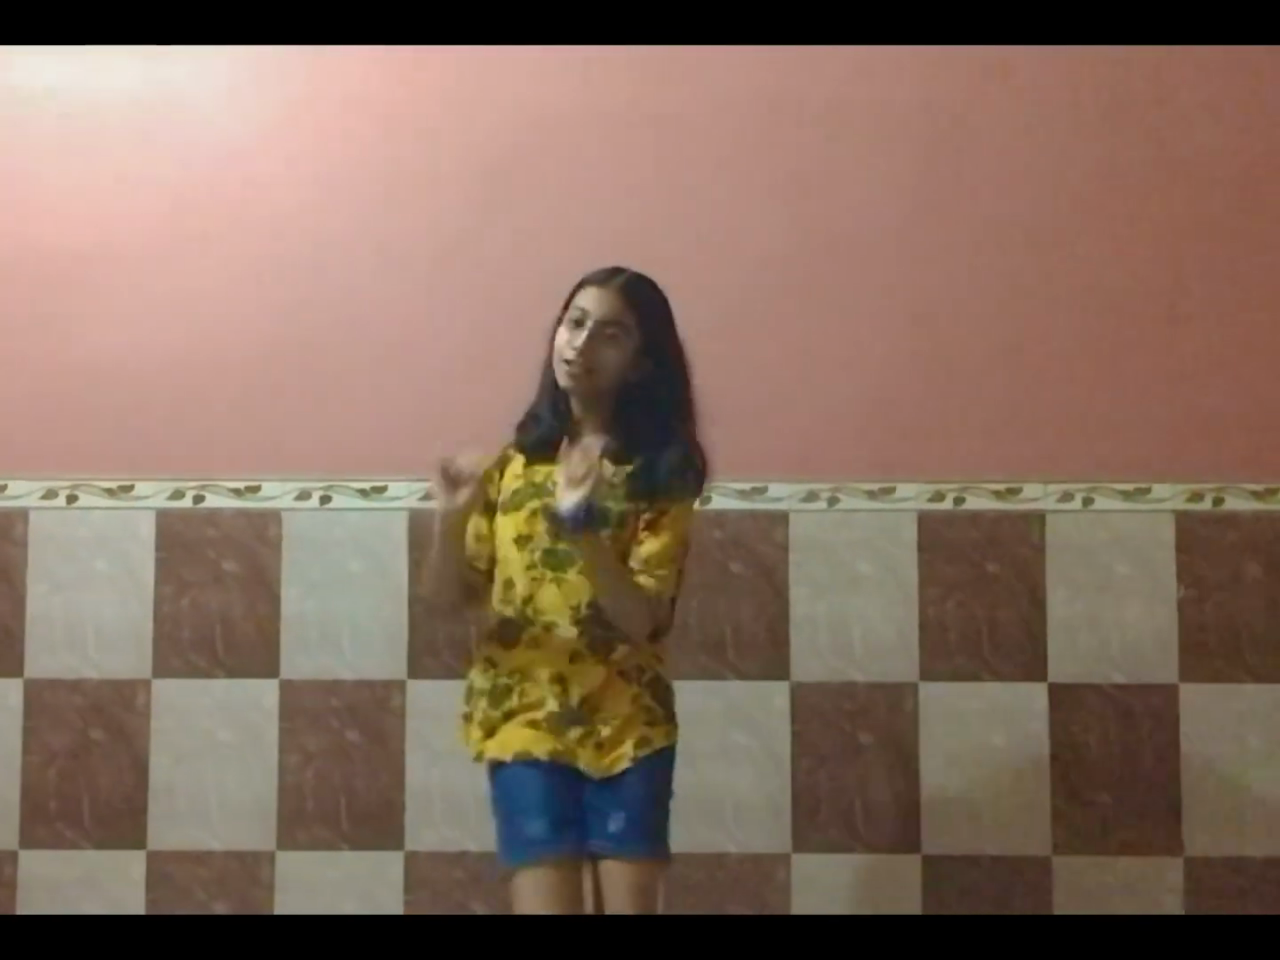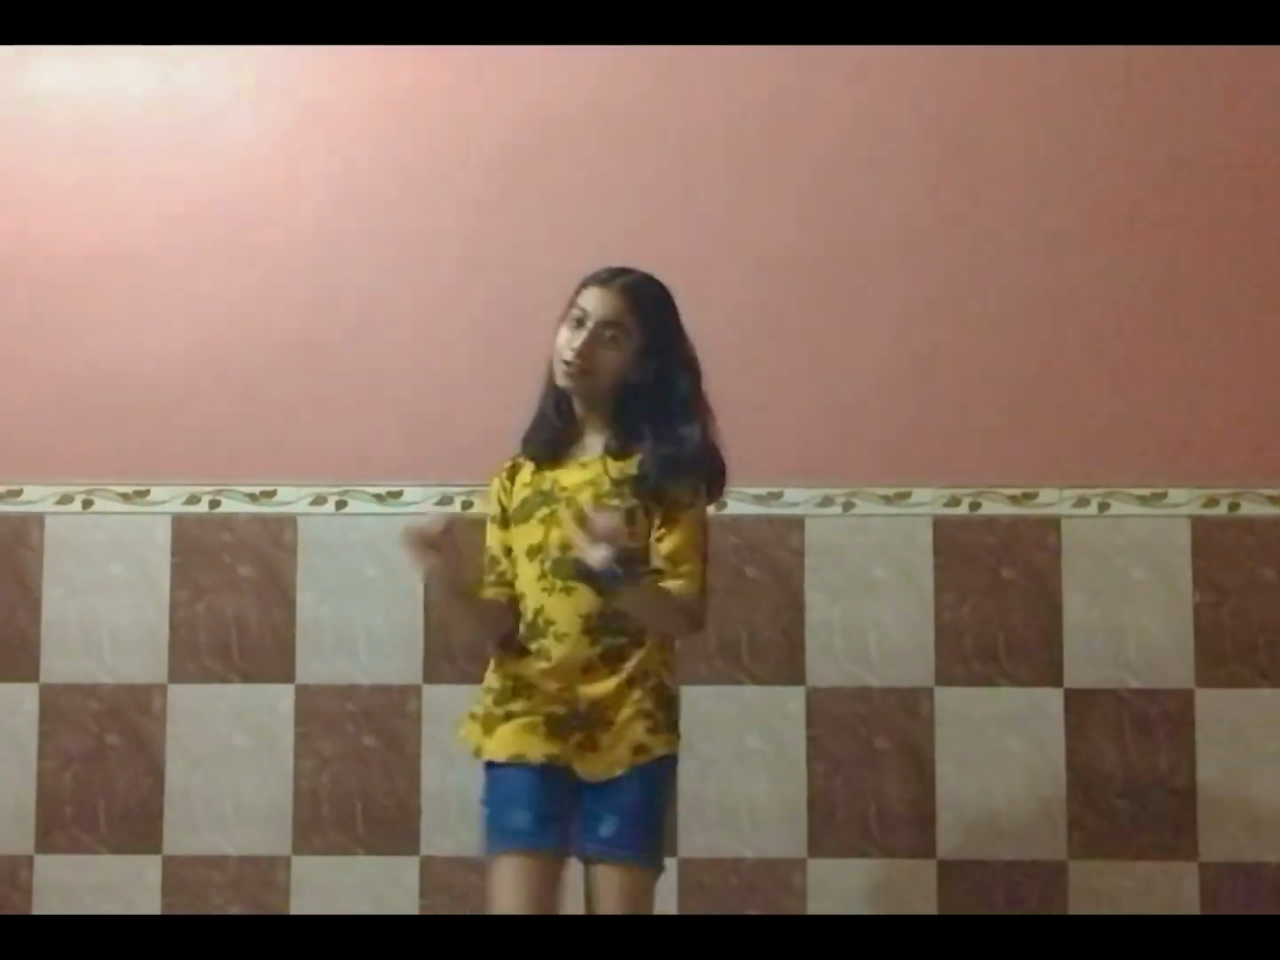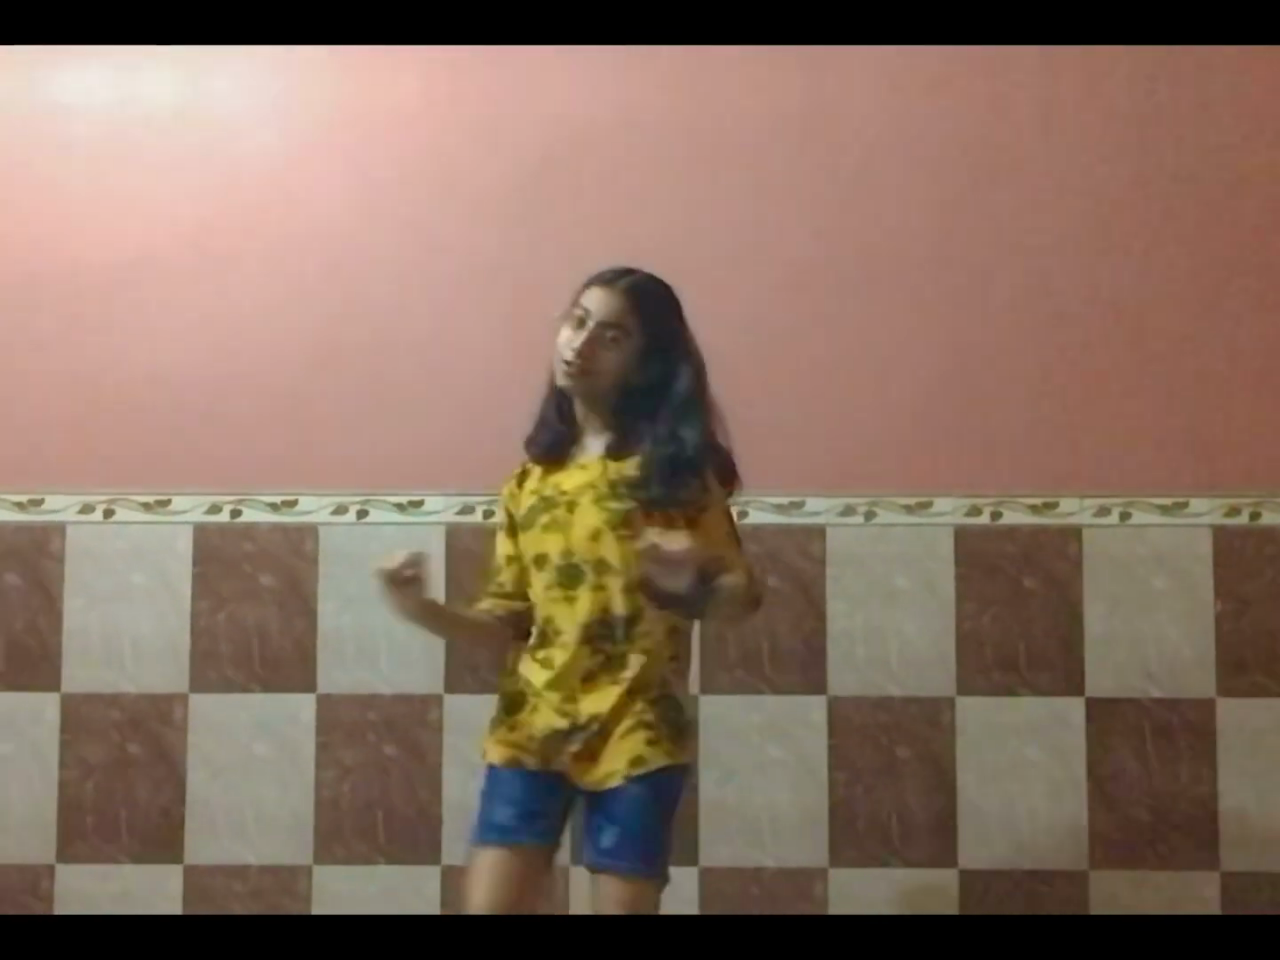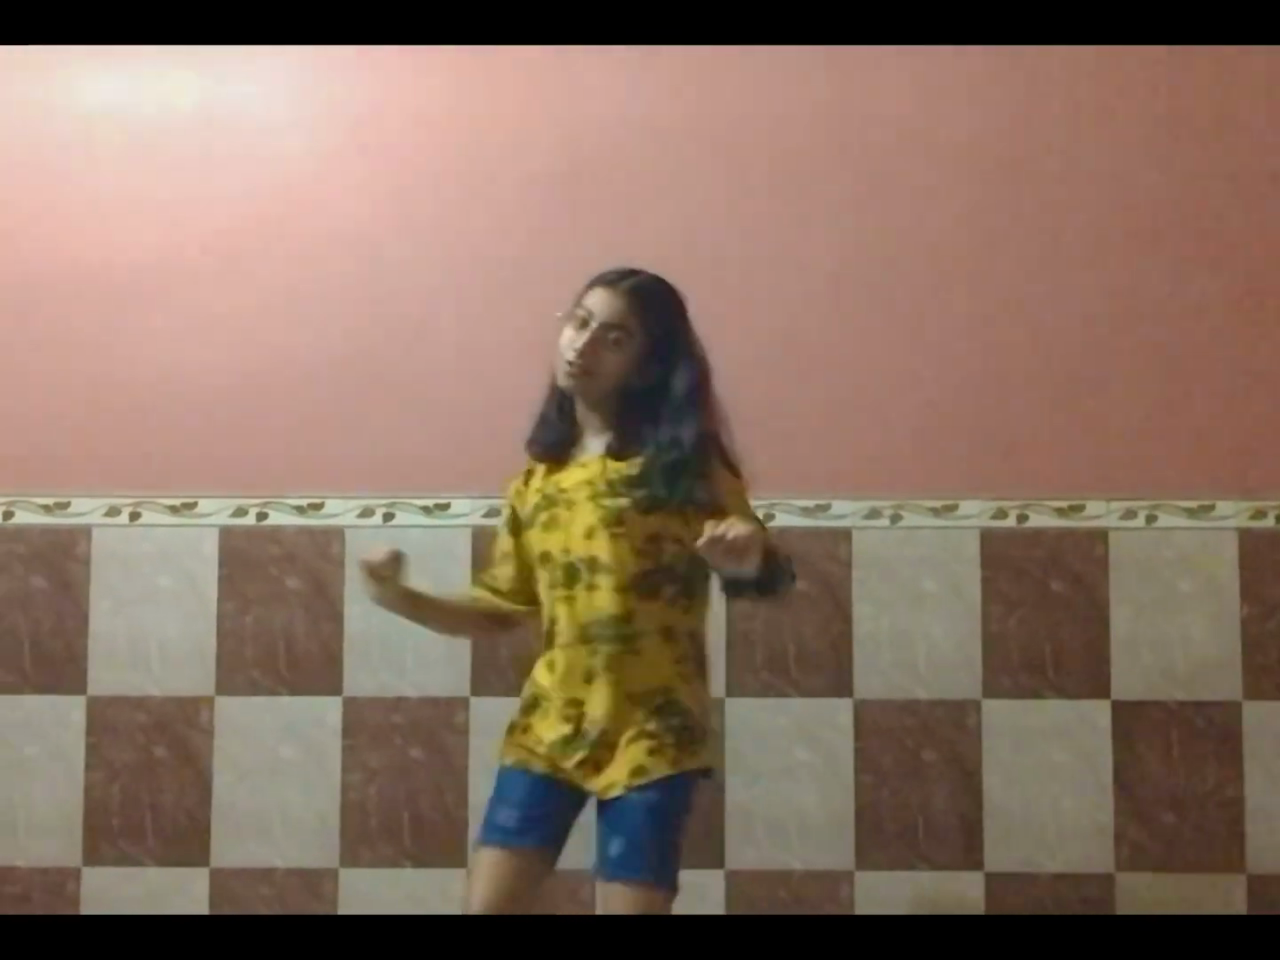
dt=0.1s
person 1, frame 1
left shoulder: (664, 472)
right shoulder: (509, 466)
left elbow: (641, 621)
right elbow: (451, 595)
left wrist: (584, 526)
right wrist: (449, 517)
left hip: (627, 721)
right hip: (525, 720)
left knee: (629, 917)
right knee: (545, 917)
person 1, frame 2
left shoulder: (669, 470)
right shoulder: (522, 475)
left elbow: (679, 619)
right elbow: (497, 621)
left wrist: (615, 571)
right wrist: (447, 578)
left hip: (629, 724)
right hip: (526, 722)
left knee: (622, 915)
right knee: (519, 915)
person 1, frame 3
left shoulder: (676, 470)
right shoulder: (529, 479)
left elbow: (741, 595)
right elbow: (503, 625)
left wrist: (693, 584)
right wrist: (422, 609)
left hip: (636, 733)
right hip: (534, 731)
left knee: (624, 921)
right knee: (487, 916)
person 1, frame 4
left shoulder: (681, 466)
right shoulder: (536, 478)
left elbow: (760, 572)
right elbow: (497, 609)
left wrist: (754, 563)
right wrist: (399, 597)
left hip: (649, 735)
right hip: (549, 729)
left knee: (631, 912)
right knee: (487, 912)
